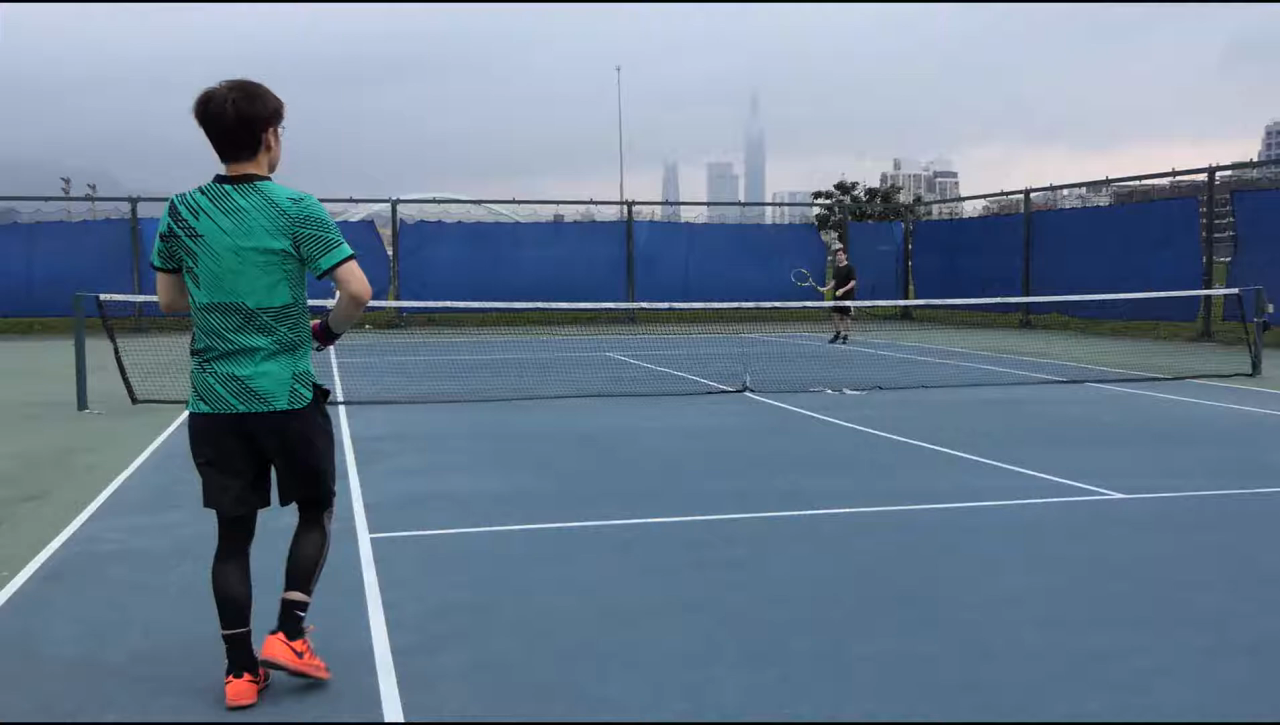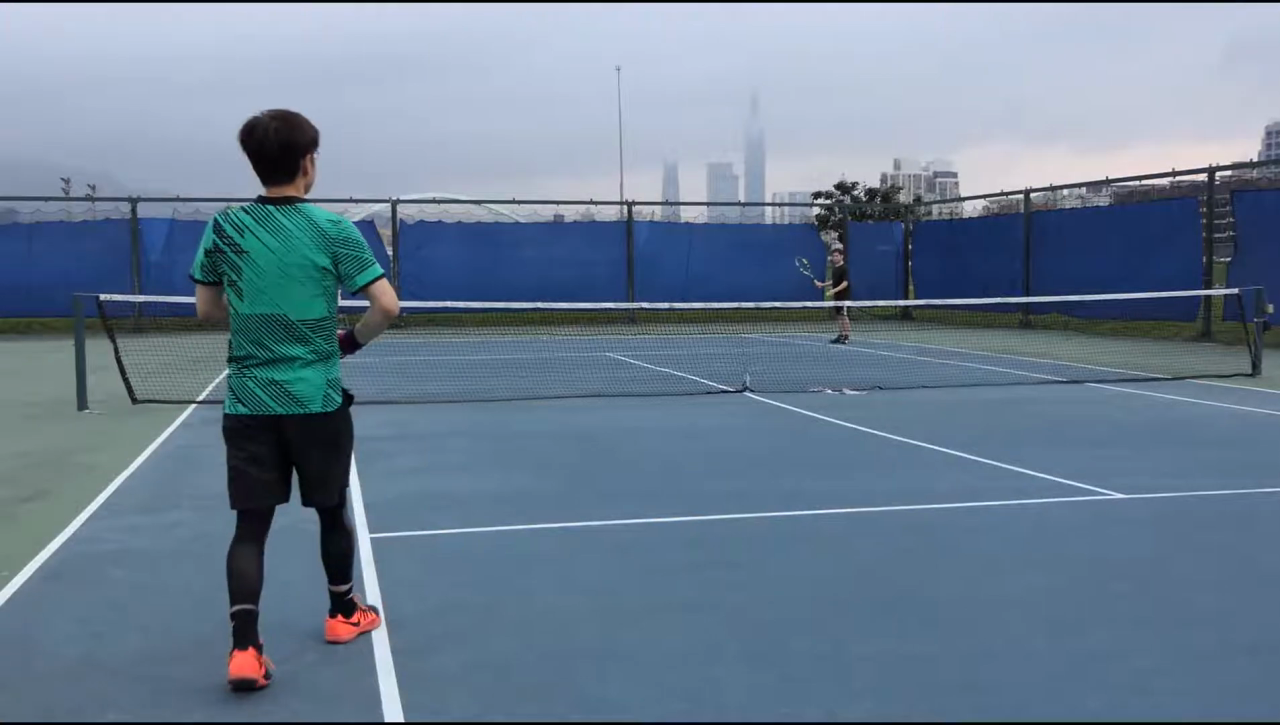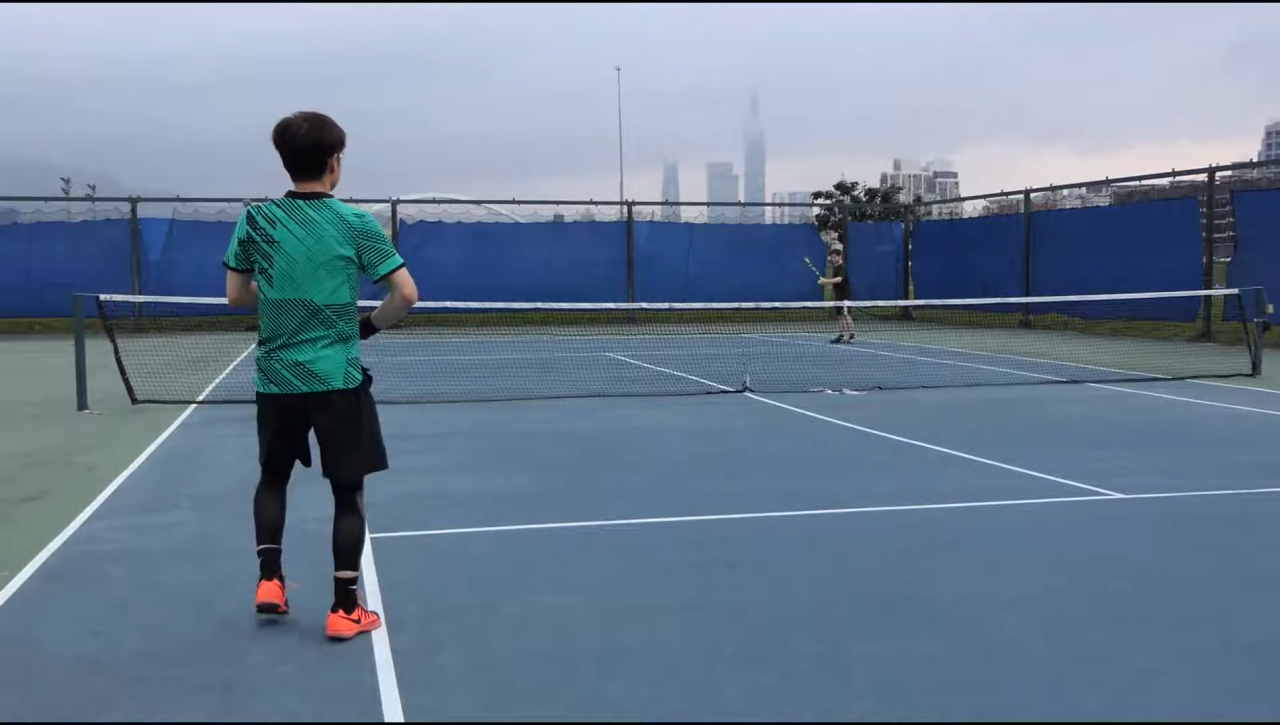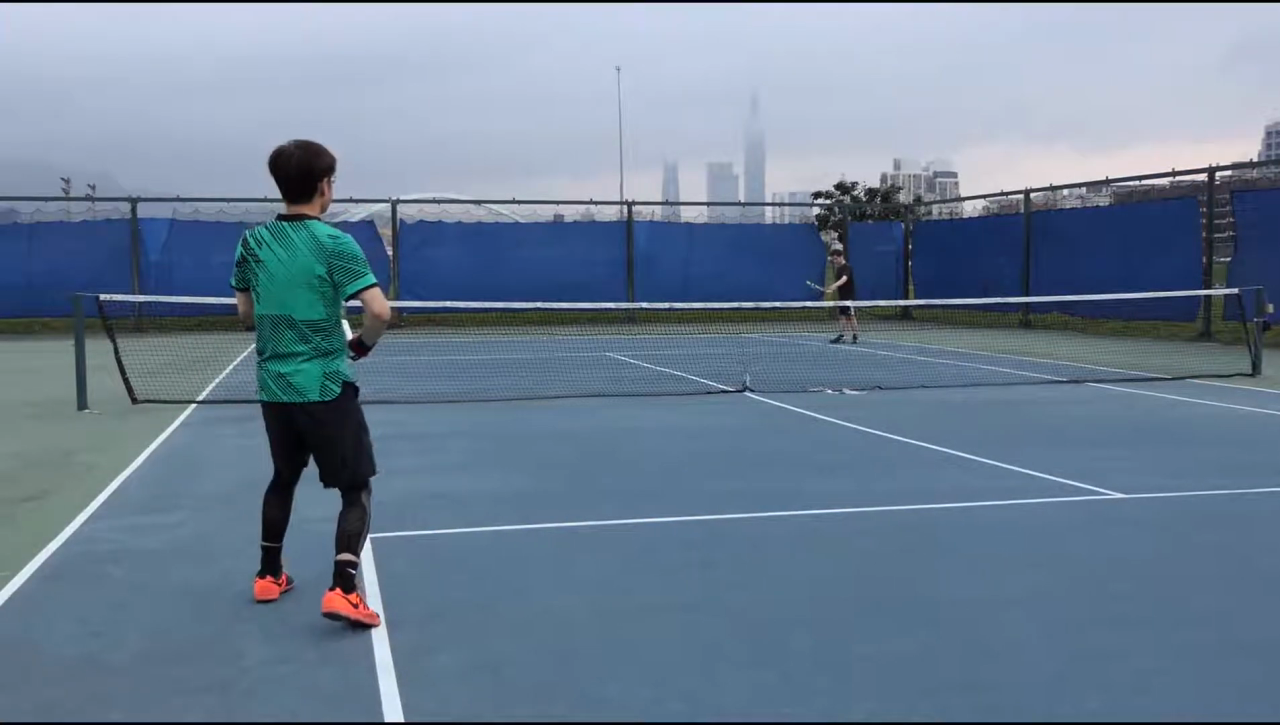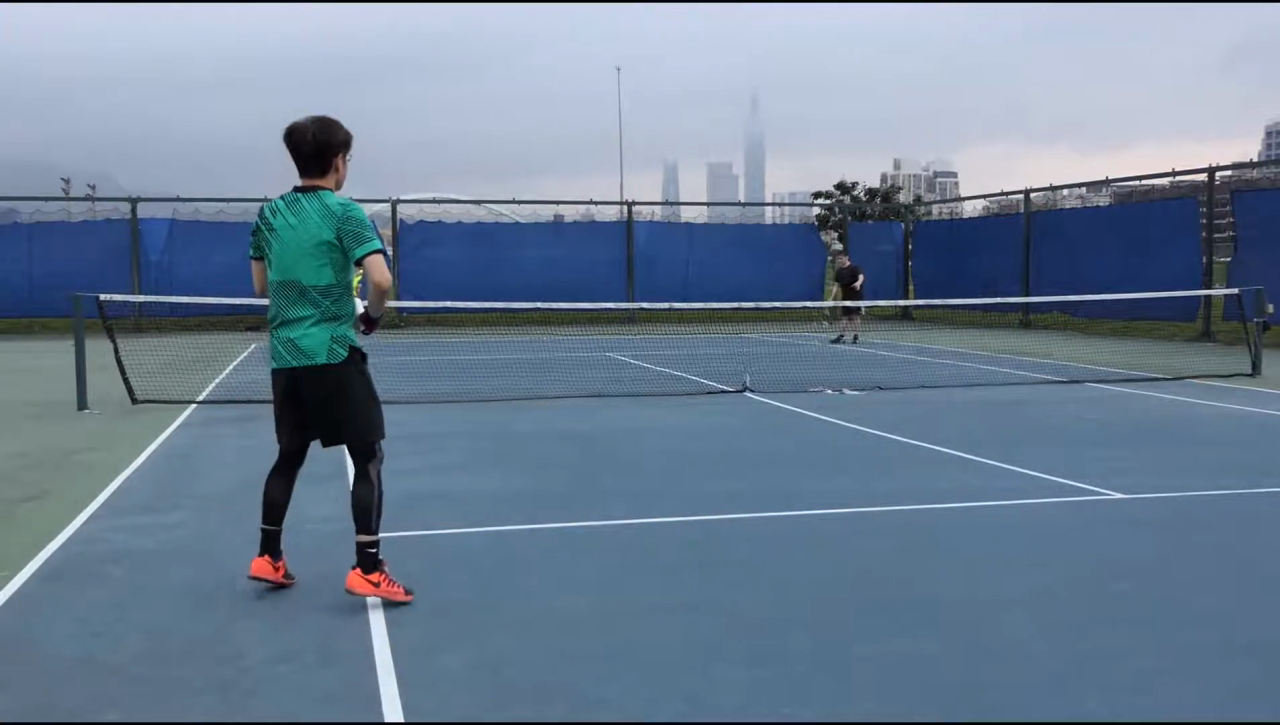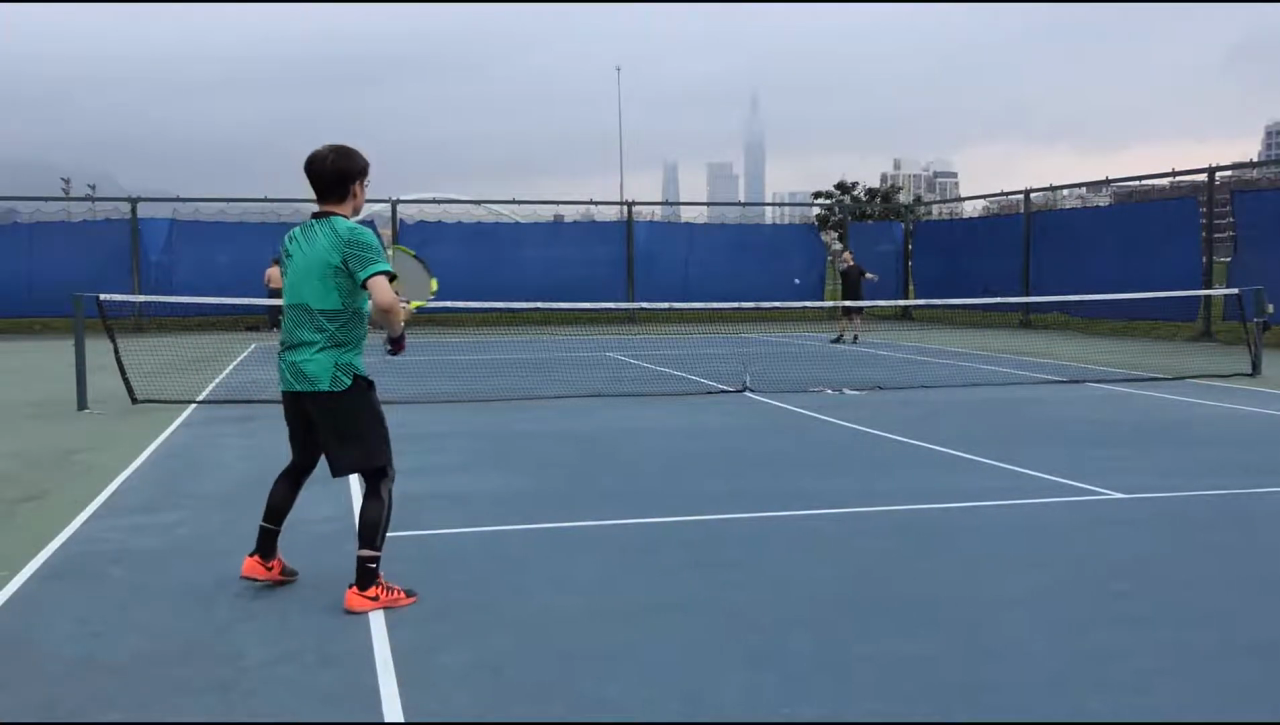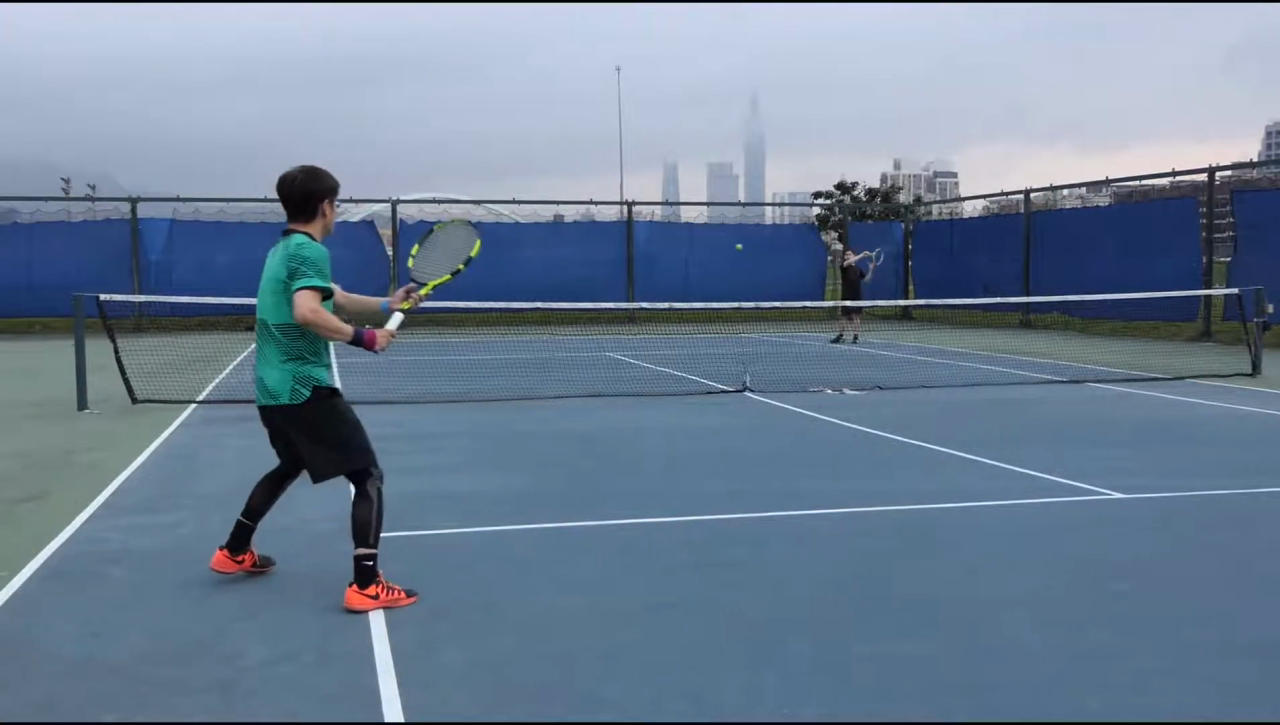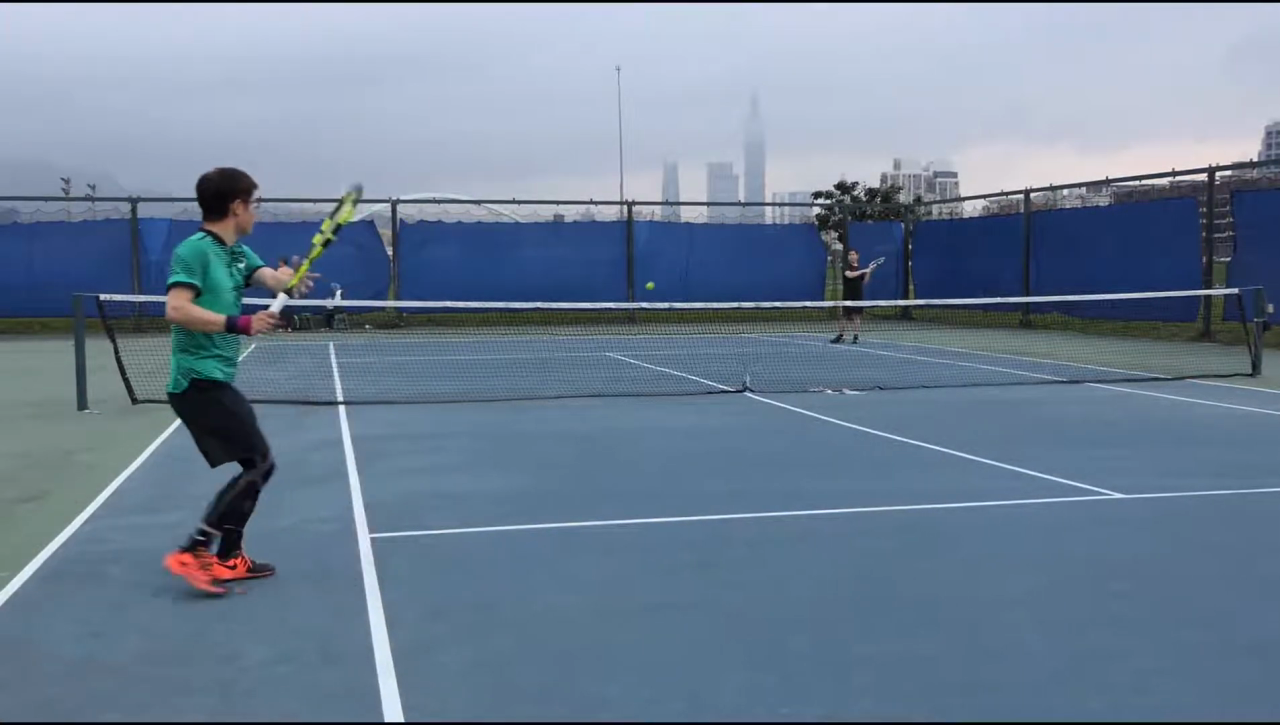
dt=0.3s
person 1, frame 1
left shoulder: (182, 212)
right shoulder: (296, 209)
left elbow: (171, 300)
right elbow: (358, 290)
right wrist: (329, 328)
left hip: (215, 399)
right hip: (288, 394)
left knee: (234, 531)
right knee: (316, 509)
left ankle: (240, 670)
right ankle: (288, 633)
person 1, frame 2
left shoulder: (224, 228)
right shoulder: (333, 230)
left elbow: (207, 309)
right elbow: (387, 306)
right wrist: (353, 338)
left hip: (249, 401)
right hip: (318, 398)
left knee: (251, 524)
right knee: (331, 509)
left ankle: (246, 648)
right ankle: (344, 613)
person 1, frame 3
left shoulder: (256, 220)
right shoulder: (356, 223)
left elbow: (236, 295)
right elbow: (407, 293)
right wrist: (368, 324)
left hip: (276, 379)
right hip: (339, 379)
left knee: (272, 476)
right knee: (348, 492)
left ankle: (270, 579)
right ankle: (345, 608)
person 1, frame 4
left shoulder: (252, 241)
right shoulder: (335, 243)
left elbow: (246, 313)
right elbow: (380, 311)
right wrist: (363, 343)
left hip: (274, 386)
right hip: (325, 387)
left knee: (284, 477)
right knee: (356, 490)
left ankle: (269, 575)
right ankle: (343, 589)
person 1, frame 5
left shoulder: (270, 214)
right shoulder: (345, 213)
left elbow: (260, 283)
right elbow: (381, 279)
right wrist: (370, 316)
left hip: (285, 356)
right hip: (333, 356)
left knee: (289, 455)
right knee: (368, 457)
left ankle: (268, 558)
right ankle: (369, 570)
person 1, frame 6
left shoulder: (293, 239)
right shoulder: (355, 236)
right elbow: (385, 300)
left wrist: (357, 315)
right wrist: (396, 334)
left hip: (294, 377)
right hip: (339, 378)
left knee: (300, 464)
right knee: (379, 475)
left ankle: (263, 557)
right ankle: (367, 586)
person 1, frame 7
left shoulder: (285, 251)
right shoulder: (309, 252)
left elbow: (338, 301)
right elbow: (307, 313)
left wrist: (386, 304)
right wrist: (363, 338)
left hip: (277, 389)
right hip: (304, 389)
left knee: (290, 468)
right knee: (367, 476)
left ankle: (234, 552)
right ankle: (367, 583)
person 1, frame 8
left shoulder: (237, 254)
right shoulder: (194, 250)
left elbow: (273, 278)
right elbow: (176, 310)
left wrist: (292, 280)
right wrist: (238, 324)
left hip: (212, 380)
right hip: (199, 381)
left knee: (253, 465)
right knee: (260, 463)
left ankle: (226, 557)
right ankle: (193, 553)
